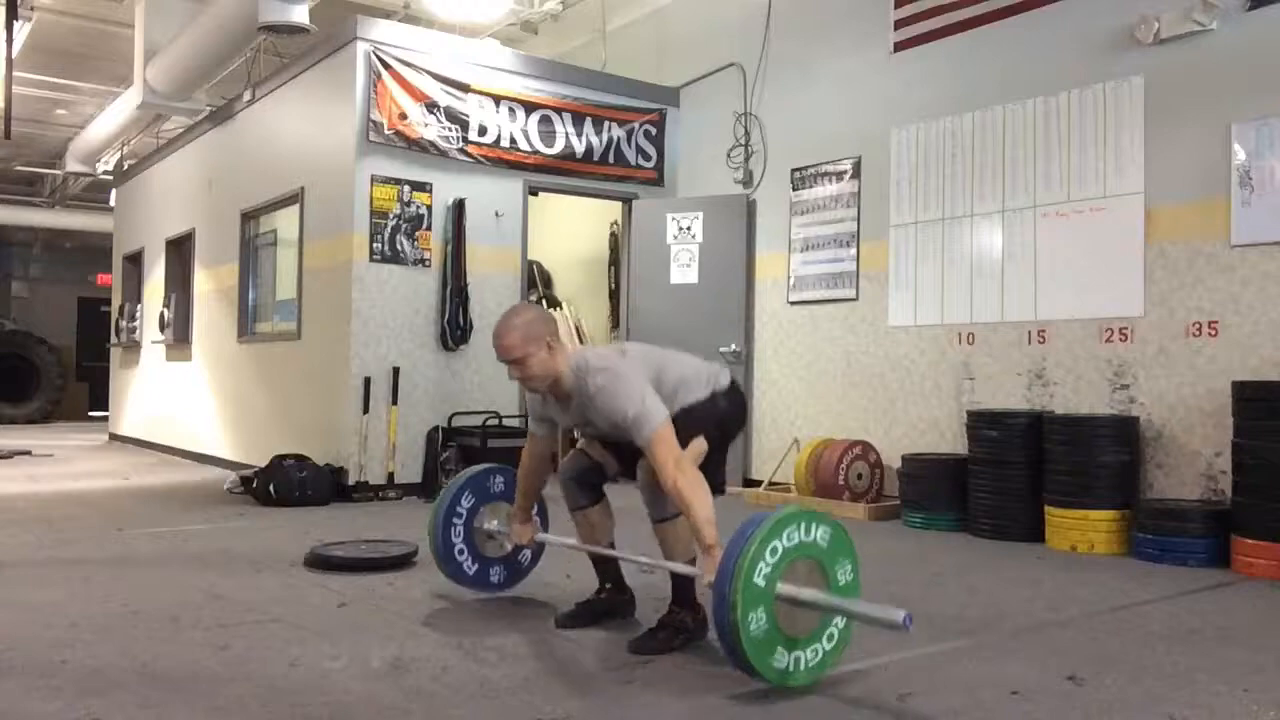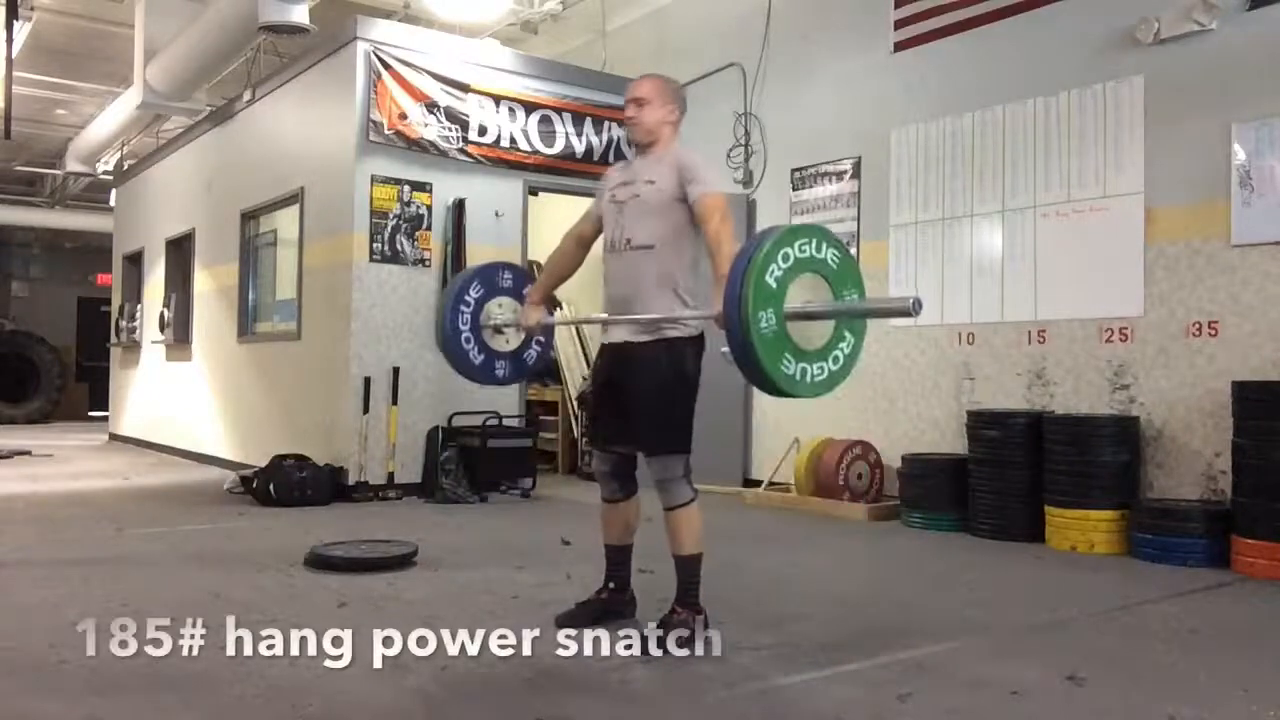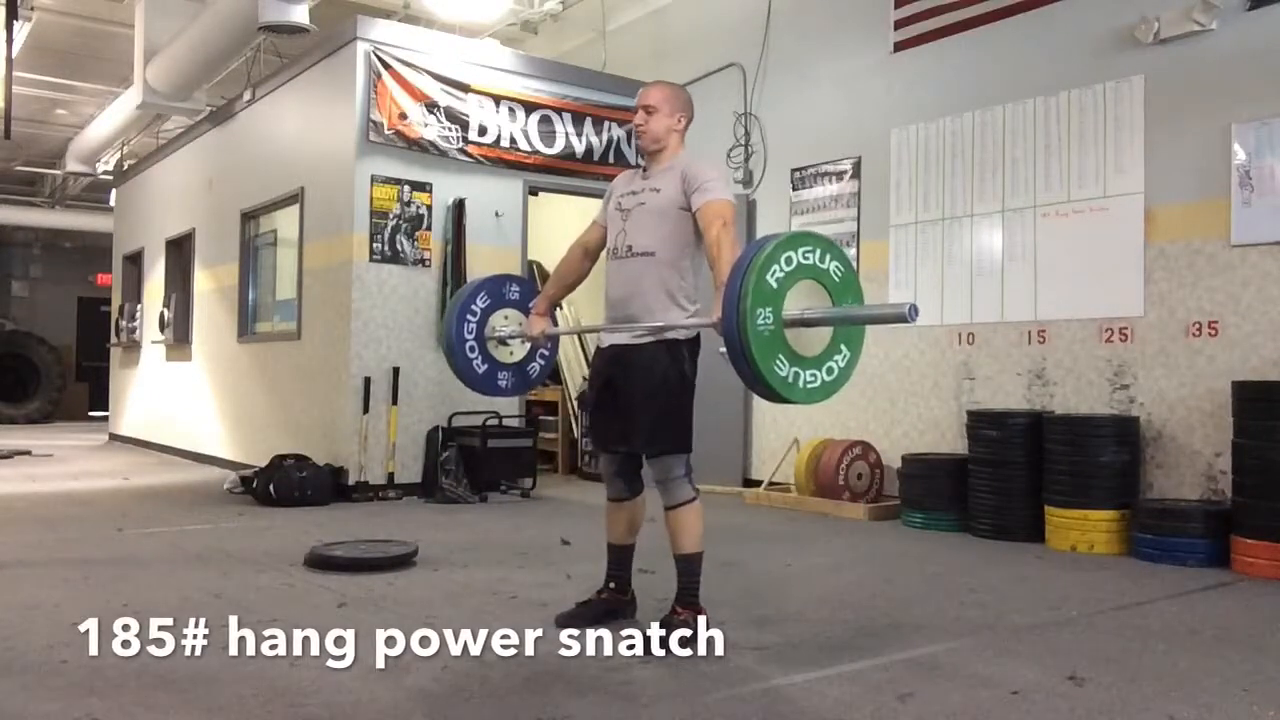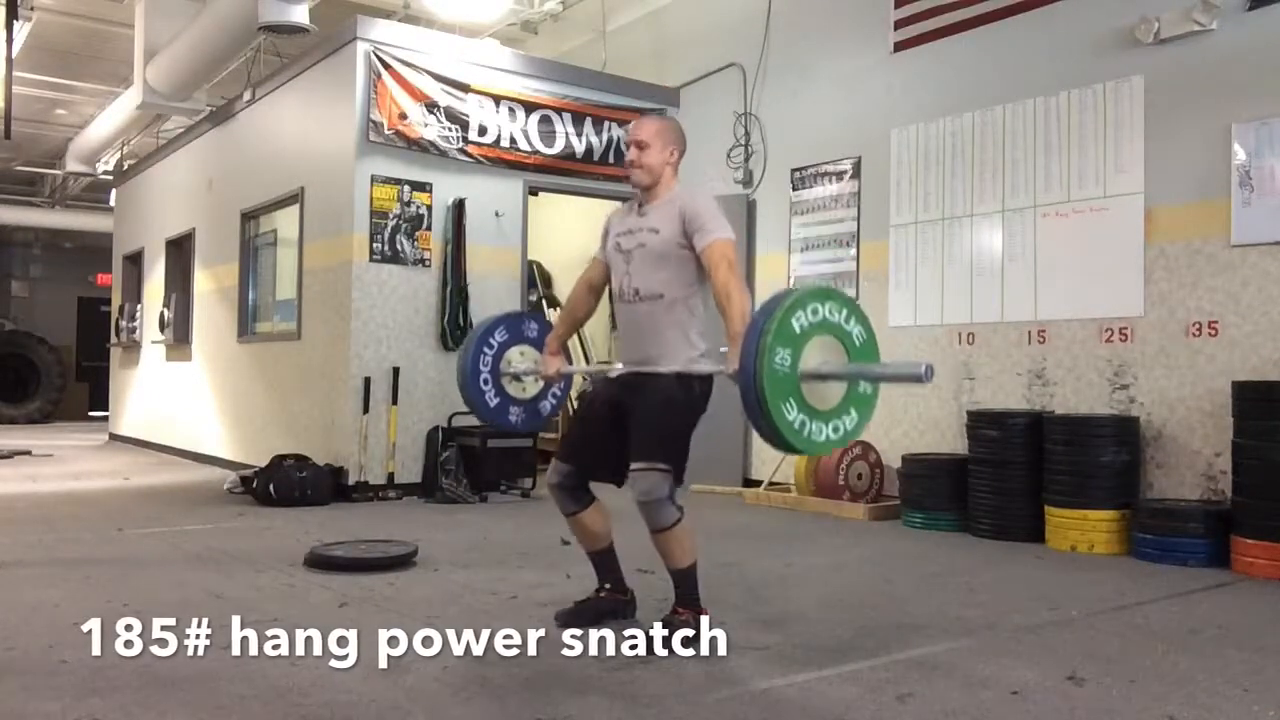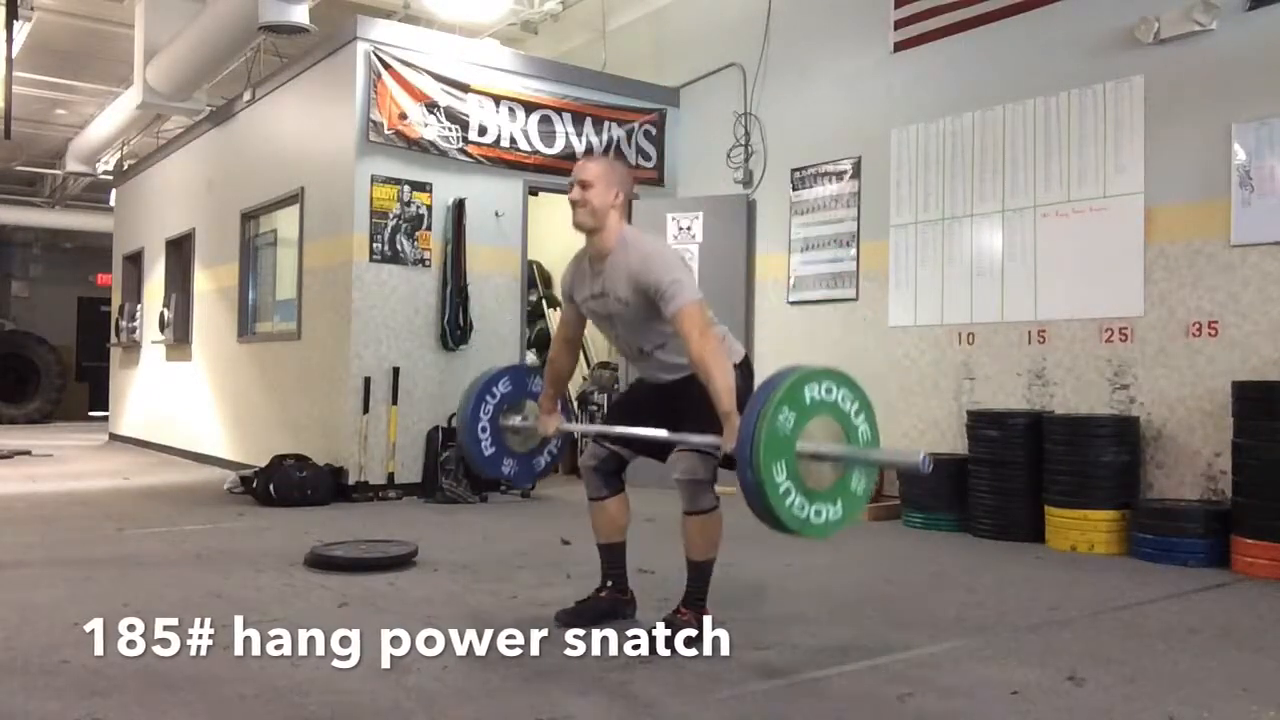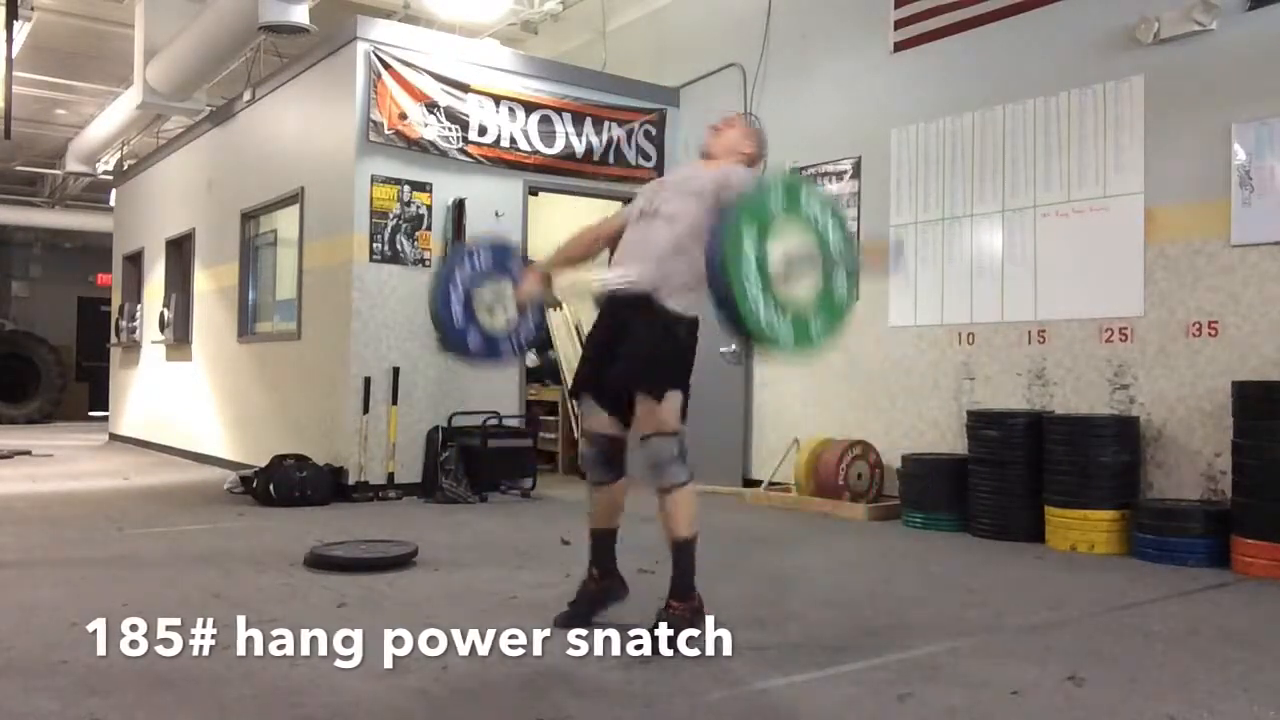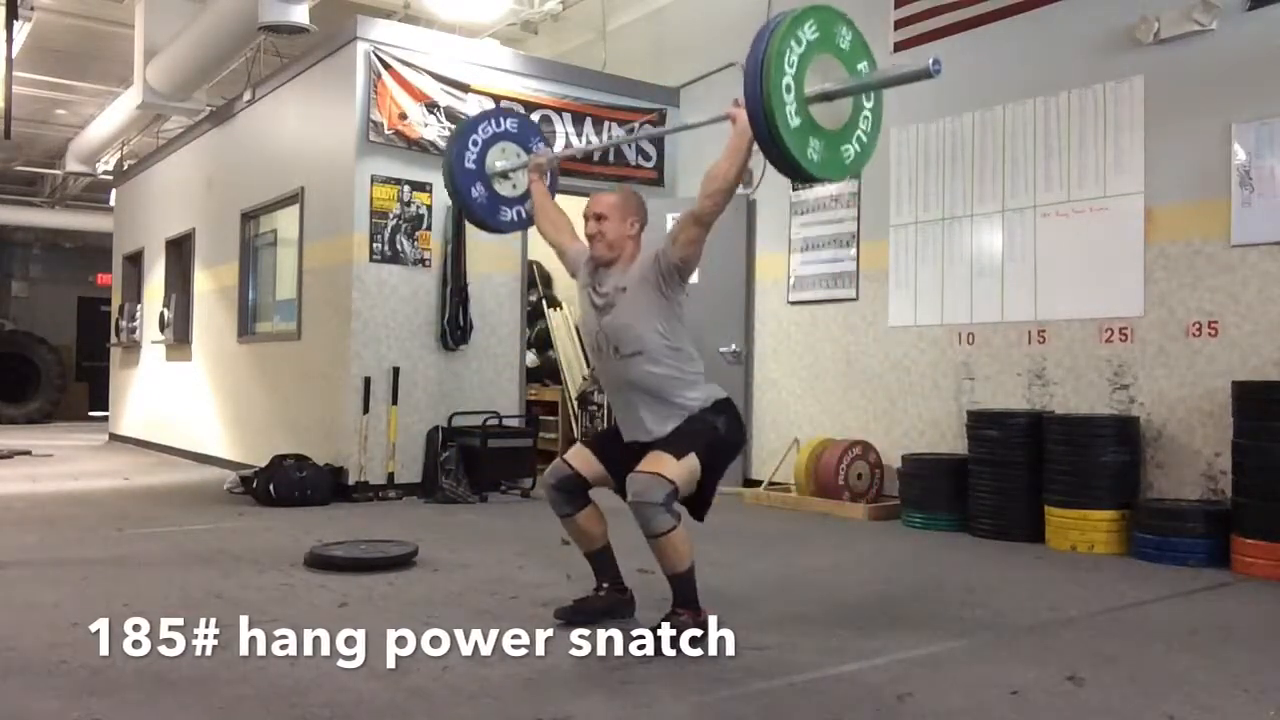
dt=0.7s
person 1, frame 1
left shoulder: (612, 382)
right shoulder: (541, 393)
left elbow: (675, 470)
right elbow: (535, 456)
left wrist: (712, 550)
right wrist: (521, 516)
left hip: (710, 400)
right hip: (654, 414)
left knee: (654, 475)
right knee: (576, 472)
left ankle: (686, 612)
right ankle: (613, 591)
person 1, frame 2
left shoulder: (687, 164)
right shoulder: (616, 176)
left elbow: (717, 221)
right elbow: (577, 239)
left wrist: (728, 291)
right wrist: (535, 298)
left hip: (668, 340)
right hip: (618, 340)
left knee: (668, 471)
right knee: (610, 466)
left ankle: (690, 609)
right ankle: (616, 591)
person 1, frame 3
left shoulder: (696, 174)
right shoulder: (622, 185)
left elbow: (719, 230)
right elbow: (585, 249)
left wrist: (725, 298)
right wrist: (541, 307)
left hip: (664, 343)
right hip: (613, 344)
left knee: (671, 471)
right knee: (617, 471)
left ankle: (689, 608)
right ankle: (617, 591)
person 1, frame 4
left shoulder: (693, 208)
right shoulder: (619, 220)
left elbow: (725, 272)
right elbow: (589, 288)
left wrist: (740, 346)
right wrist: (553, 347)
left hip: (679, 376)
right hip: (623, 375)
left knee: (649, 486)
right knee: (563, 476)
left ankle: (690, 608)
right ankle: (614, 591)
person 1, frame 5
left shoulder: (651, 260)
right shoulder: (577, 272)
left elbow: (701, 341)
right elbow: (565, 343)
left wrist: (732, 422)
right wrist: (548, 406)
left hip: (709, 376)
right hip: (656, 379)
left knee: (691, 472)
right knee: (597, 461)
left ankle: (694, 610)
right ankle: (614, 590)
person 1, frame 6
left shoulder: (734, 182)
right shoulder: (664, 184)
right elbow: (602, 232)
right wrist: (542, 271)
left hip: (663, 315)
right hip: (617, 312)
left knee: (659, 451)
right knee: (598, 450)
left ankle: (684, 600)
right ankle: (603, 579)
person 1, frame 7
left shoulder: (658, 272)
right shoulder: (587, 270)
left elbow: (707, 206)
right elbow: (553, 227)
left wrist: (745, 133)
right wrist: (536, 178)
left hip: (702, 418)
right hip: (636, 427)
left knee: (647, 489)
right knee: (561, 479)
left ankle: (690, 613)
right ankle: (612, 590)
